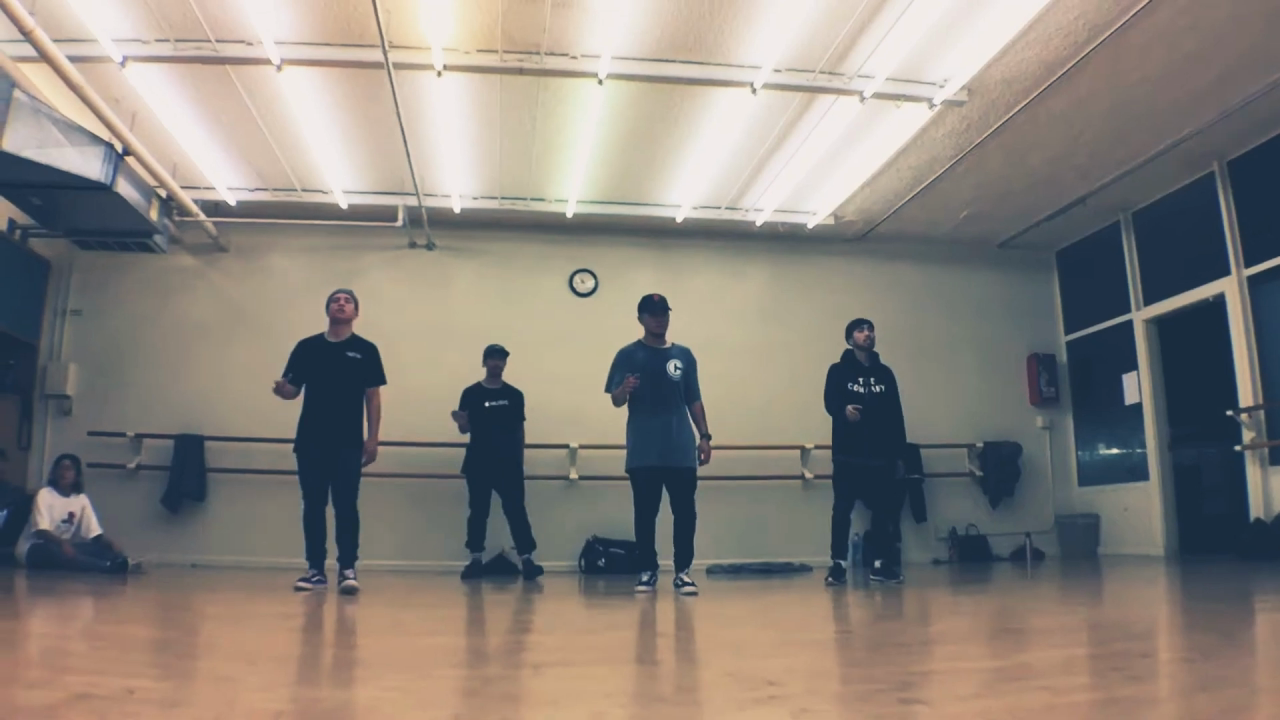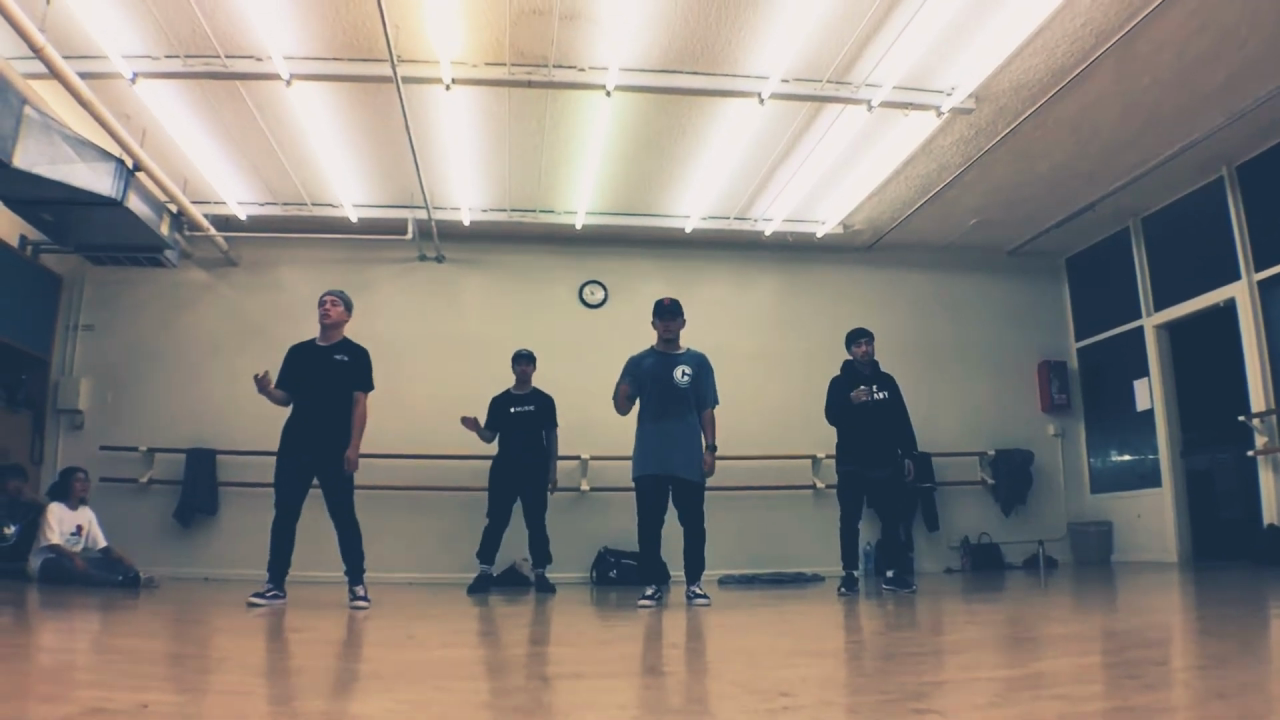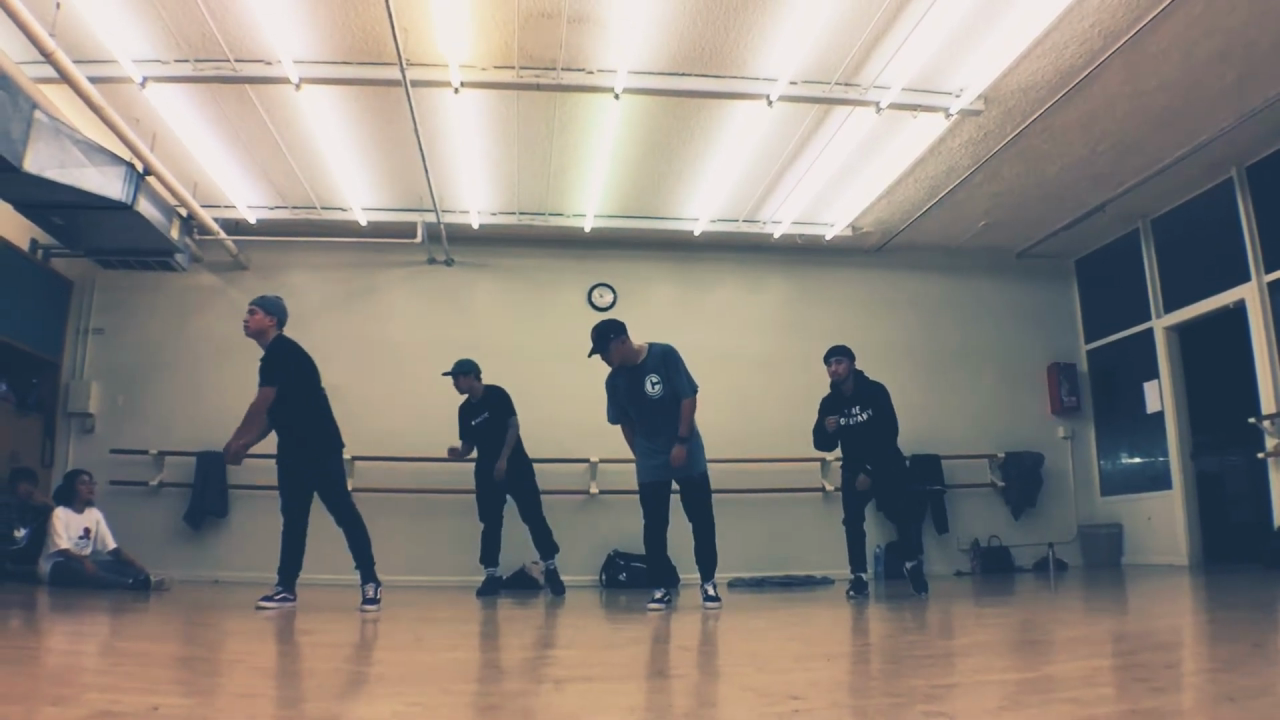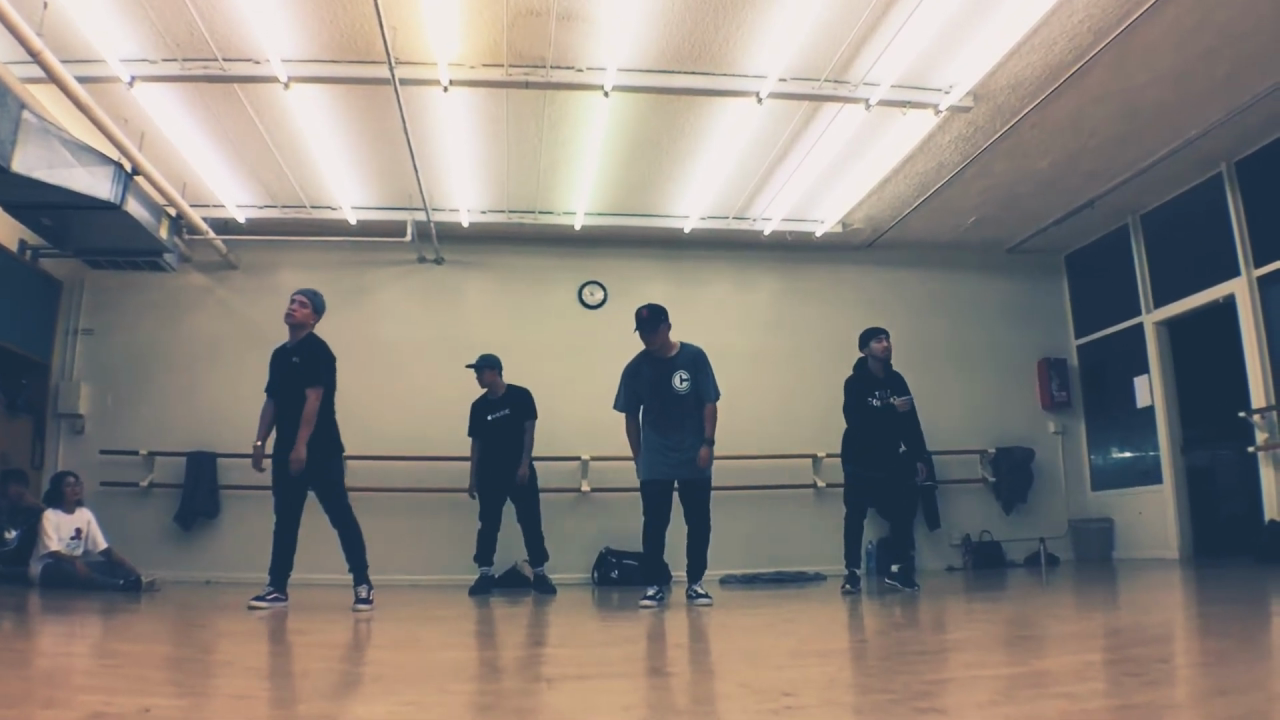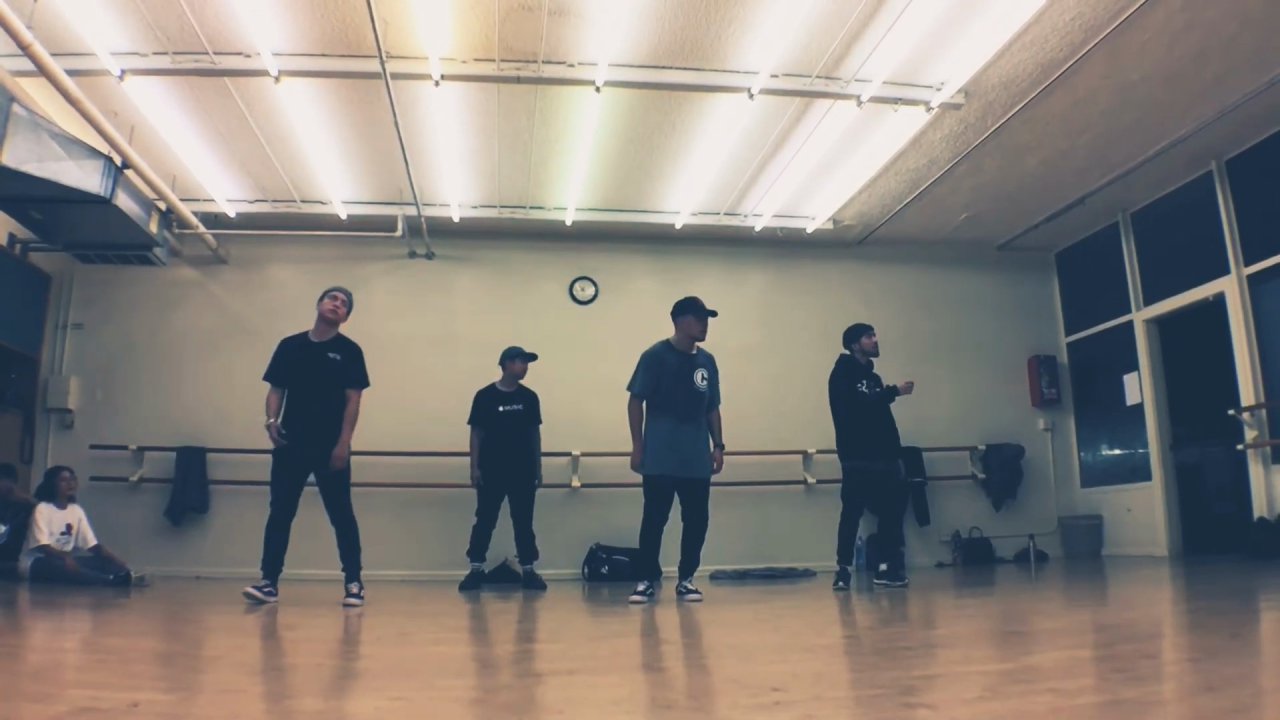
dt=1s
person 1, frame 1
left shoulder: (366, 350)
right shoulder: (306, 347)
left elbow: (373, 398)
right elbow: (294, 389)
left wrist: (372, 438)
right wrist: (282, 389)
left hip: (348, 441)
right hip: (310, 439)
left knee: (345, 503)
right knee: (313, 504)
left ankle: (347, 569)
right ankle: (316, 569)
person 1, frame 2
left shoulder: (355, 354)
right shoulder: (297, 352)
left elbow: (360, 405)
right elbow: (287, 398)
left wrist: (353, 448)
right wrist: (267, 391)
left hip: (333, 450)
right hip: (294, 446)
left knee: (343, 516)
right knee: (285, 514)
left ankle: (357, 584)
right ankle: (275, 584)
person 1, frame 3
left shoulder: (283, 352)
right shoulder: (274, 356)
left elbow: (262, 406)
right elbow: (273, 413)
left wrist: (236, 441)
right wrist: (246, 444)
left hip: (320, 446)
right hip: (293, 449)
left knee: (344, 512)
right knee: (293, 519)
left ankle: (370, 582)
right ankle: (286, 588)
person 1, frame 4
left shoulder: (317, 350)
right shoulder: (279, 354)
left elbow: (314, 400)
right elbow: (271, 402)
left wrist: (302, 445)
right wrist: (260, 442)
left hip: (320, 449)
right hip: (286, 450)
left knee: (341, 515)
right knee: (285, 519)
left ankle: (363, 584)
right ankle: (277, 588)
person 1, frame 5
left shoulder: (349, 351)
right shoulder: (289, 346)
left elbow: (352, 401)
right elbow: (276, 389)
left wrist: (344, 442)
right wrist: (271, 419)
left hip: (330, 446)
right hip: (290, 443)
left knee: (341, 514)
right knee: (280, 512)
left ankle: (353, 581)
right ankle: (269, 581)
person 2, frame 1
left shoulder: (684, 355)
right shoulder: (628, 355)
left elbow: (694, 400)
right elbow: (616, 401)
left wrist: (704, 436)
right wrist: (624, 389)
left hip: (681, 449)
right hip: (643, 450)
left knee: (685, 510)
right knee: (645, 511)
left ankle: (682, 572)
right ankle: (648, 570)
person 2, frame 2
left shoulder: (697, 362)
right shoulder: (638, 363)
left elbow: (707, 410)
right elbow: (625, 407)
left wrist: (710, 448)
right wrist: (620, 399)
left hip: (688, 459)
right hip: (648, 460)
left knee: (693, 522)
right knee: (649, 524)
left ankle: (694, 583)
right ankle: (652, 584)
person 2, frame 3
left shoulder: (664, 355)
right shoulder: (614, 380)
left elbow: (688, 398)
left wrist: (681, 442)
right wrist: (640, 455)
left hip: (686, 453)
right hip: (650, 461)
left knee: (702, 519)
right knee: (654, 526)
left ankle: (708, 581)
right ankle: (662, 587)
person 2, frame 4
left shoulder: (695, 357)
right shoulder: (635, 368)
left elbow: (709, 403)
right elbow: (631, 416)
left wrist: (707, 443)
right wrist: (638, 457)
left hip: (693, 458)
right hip: (655, 461)
left knee: (699, 522)
right knee: (654, 524)
left ankle: (695, 583)
right ankle: (654, 585)
person 2, frame 5
left shoulder: (707, 361)
right shoulder: (656, 356)
right elbow: (635, 401)
left wrist: (718, 446)
right wrist: (638, 446)
left hip: (697, 458)
right hip: (660, 458)
left knee: (697, 520)
right knee: (654, 519)
left ankle: (686, 579)
right ankle: (647, 579)
person 3, frame 1
left shoulder: (885, 373)
right shoulder: (838, 371)
left elbow: (895, 416)
right elbow: (831, 402)
left wrist: (898, 453)
right wrist: (844, 410)
left hip: (881, 455)
right hip: (847, 455)
left knee: (883, 510)
right knee: (842, 509)
left ankle: (880, 563)
right ankle: (838, 564)
person 3, frame 2
left shoulder: (887, 381)
right shoulder: (840, 383)
left elbow: (901, 421)
right elbow: (833, 418)
left wrist: (907, 455)
right wrist: (850, 402)
left hip: (886, 464)
right hip: (851, 465)
left knee: (893, 517)
right knee: (849, 519)
left ankle: (893, 574)
right ankle: (850, 574)
person 3, frame 3
left shoulder: (875, 392)
right shoulder: (829, 403)
left elbow: (889, 434)
right elbow: (824, 445)
left wrist: (870, 470)
right wrist: (826, 430)
left hip: (887, 468)
right hip: (854, 470)
left knee: (903, 516)
right knee: (852, 521)
left ankle: (913, 565)
right ankle: (859, 577)
person 3, frame 4
left shoulder: (896, 380)
right shoulder: (855, 383)
left elbow: (910, 420)
right elbow: (856, 421)
left wrist: (919, 456)
right wrist: (891, 409)
left hip: (890, 461)
right hip: (859, 462)
left knee: (903, 513)
right knee: (855, 516)
left ankle: (897, 569)
right ankle: (852, 573)
person 3, frame 5
left shoulder: (874, 378)
right shoulder: (842, 373)
right elbow: (858, 406)
left wrist: (896, 455)
right wrist: (894, 392)
left hip: (883, 457)
right hip: (857, 458)
left knee: (893, 510)
right knee: (852, 512)
left ankle: (887, 567)
right ankle: (843, 569)
person 4, frame 1
left shoulder: (515, 395)
right shoulder: (471, 393)
left elbow: (519, 429)
right elbow: (464, 429)
left wrist: (520, 461)
right wrist: (461, 422)
left hip: (508, 463)
right hip: (478, 463)
left knee: (516, 510)
right knee: (478, 512)
left ankle: (526, 559)
right ankle: (476, 560)
person 4, frame 2
left shoulder: (544, 400)
right shoulder: (499, 401)
left elbow: (551, 436)
right elbow: (490, 437)
left wrist: (553, 469)
right wrist: (477, 429)
left hip: (535, 470)
right hip: (504, 469)
left knee: (536, 523)
right knee: (496, 520)
left ankle: (540, 573)
right ankle: (484, 572)
person 4, frame 3
left shoulder: (497, 395)
right shoulder: (465, 410)
left elbow: (513, 427)
right elbow: (469, 443)
left wrist: (503, 459)
right wrist: (460, 453)
left hip: (516, 466)
right hip: (486, 471)
left knee: (534, 517)
right knee: (491, 523)
left ankle: (550, 567)
right ankle: (491, 575)
person 4, frame 4
left shoulder: (521, 396)
right shoulder: (478, 406)
left elbow: (529, 430)
right elbow: (476, 443)
left wrist: (525, 463)
right wrist: (473, 478)
left hip: (520, 470)
right hip: (490, 473)
left knee: (531, 522)
right knee: (488, 524)
left ankle: (539, 573)
right ankle: (485, 574)
person 4, frame 5
left shoulder: (530, 397)
right shoulder: (484, 396)
left elbow: (534, 433)
right elbow: (476, 433)
left wrist: (538, 467)
right wrist: (474, 467)
left hip: (522, 468)
right hip: (491, 468)
left knee: (524, 521)
right knee: (485, 519)
left ankle: (528, 570)
right ankle: (476, 569)
